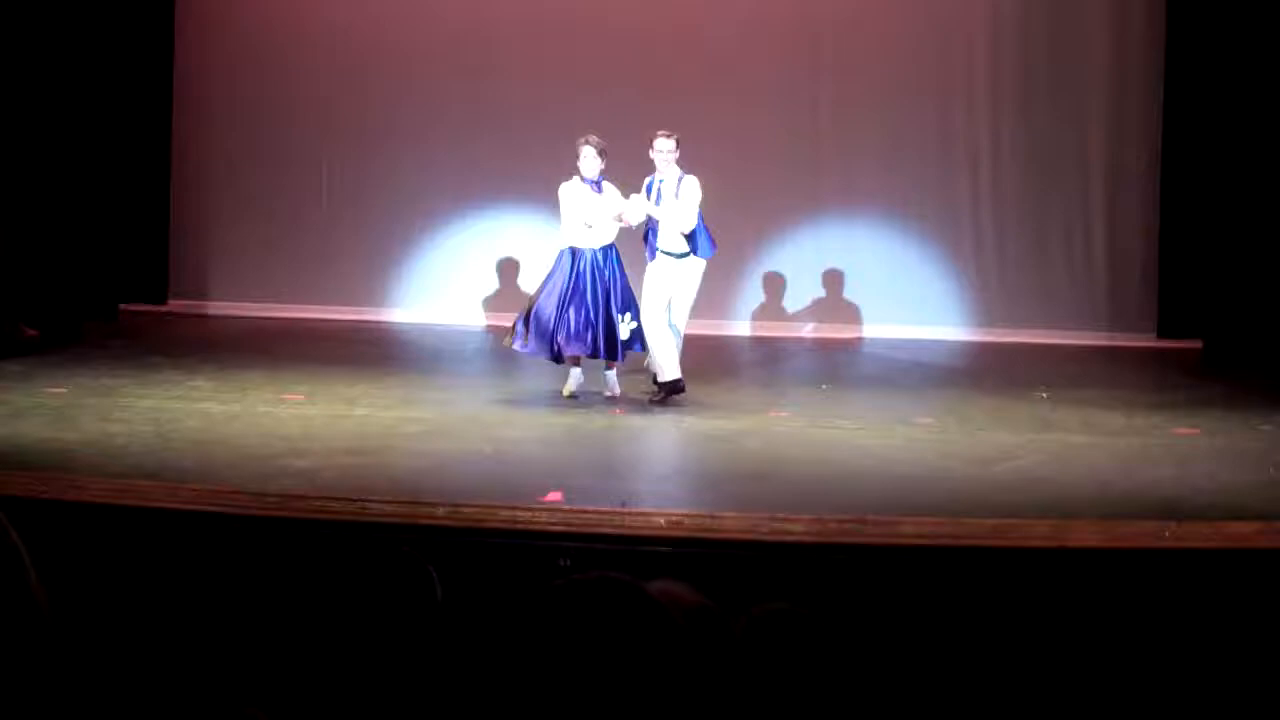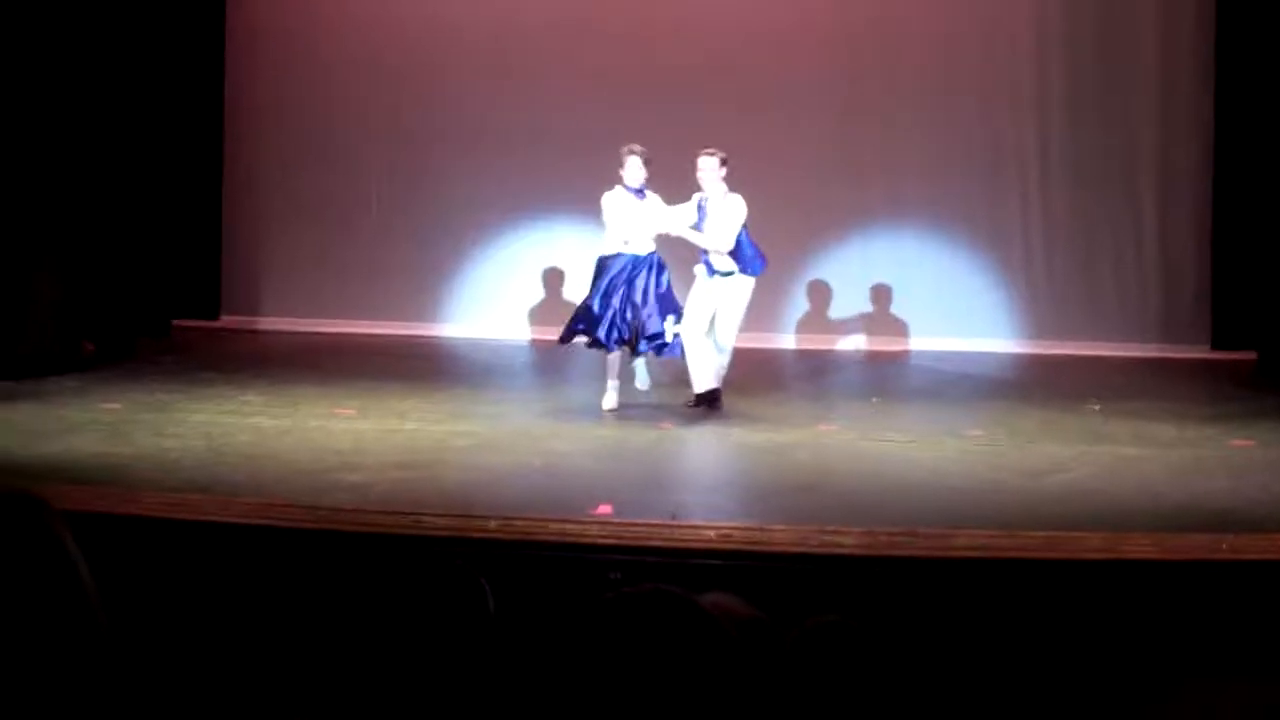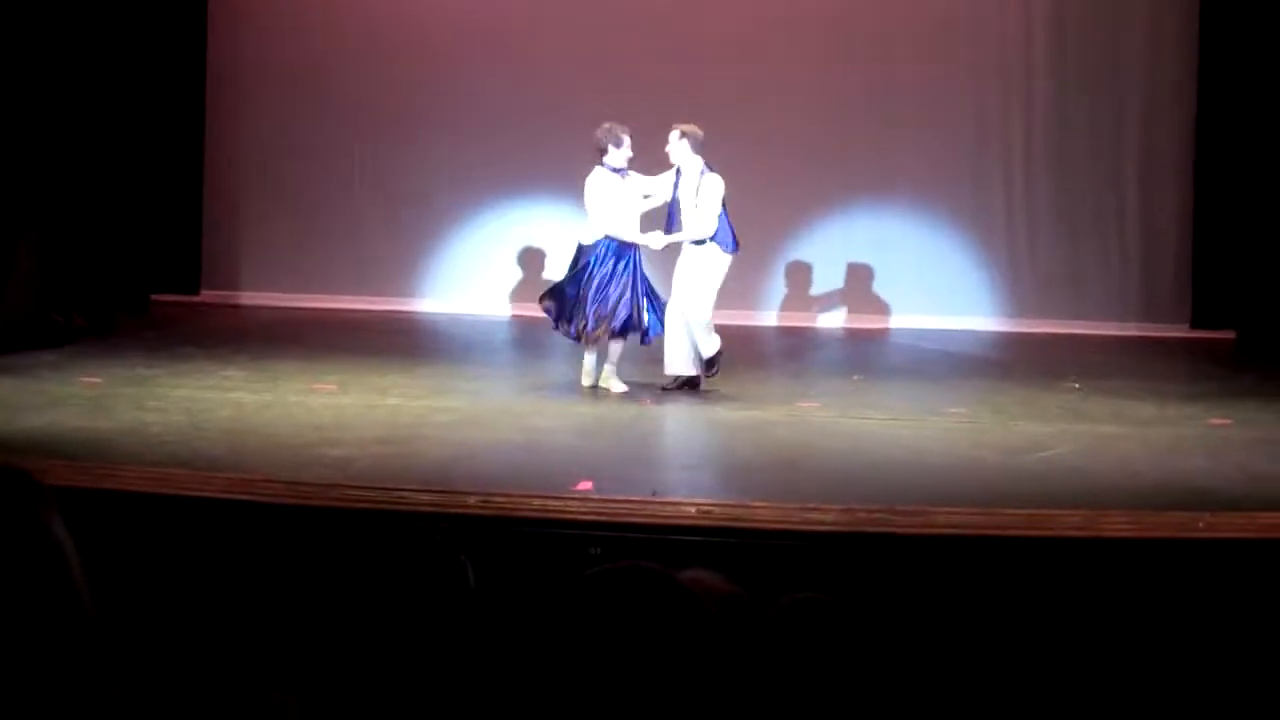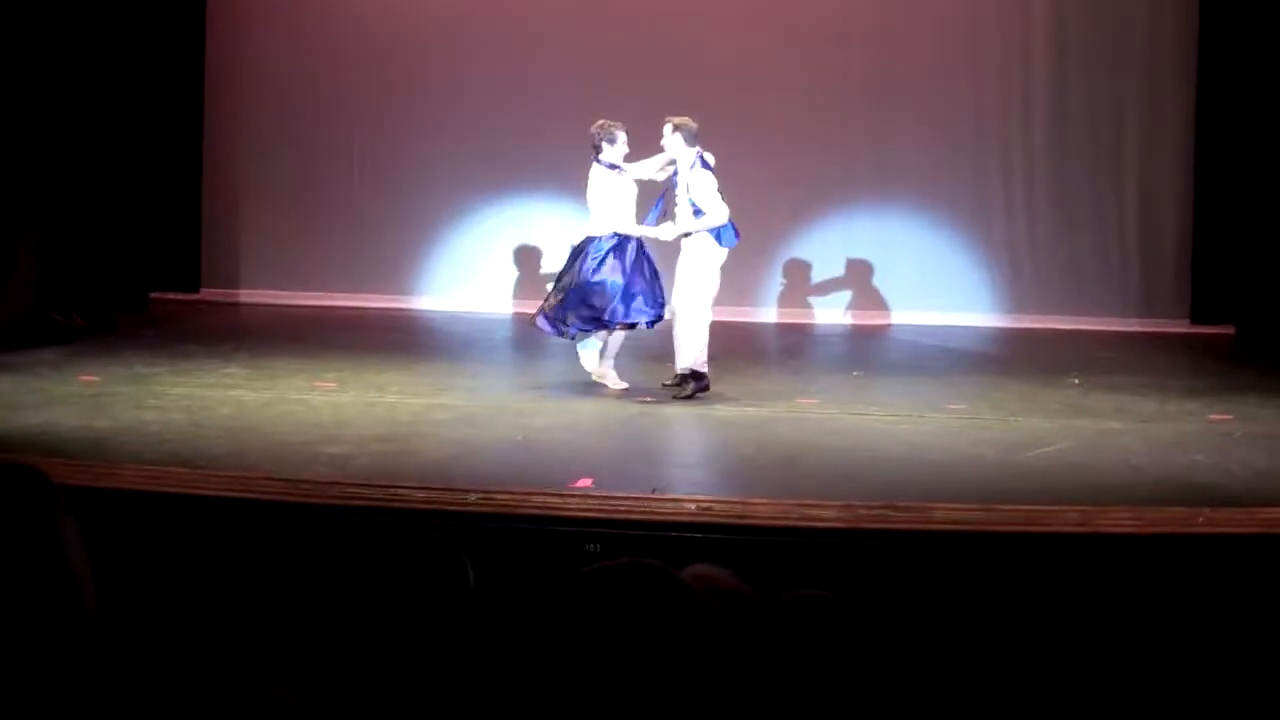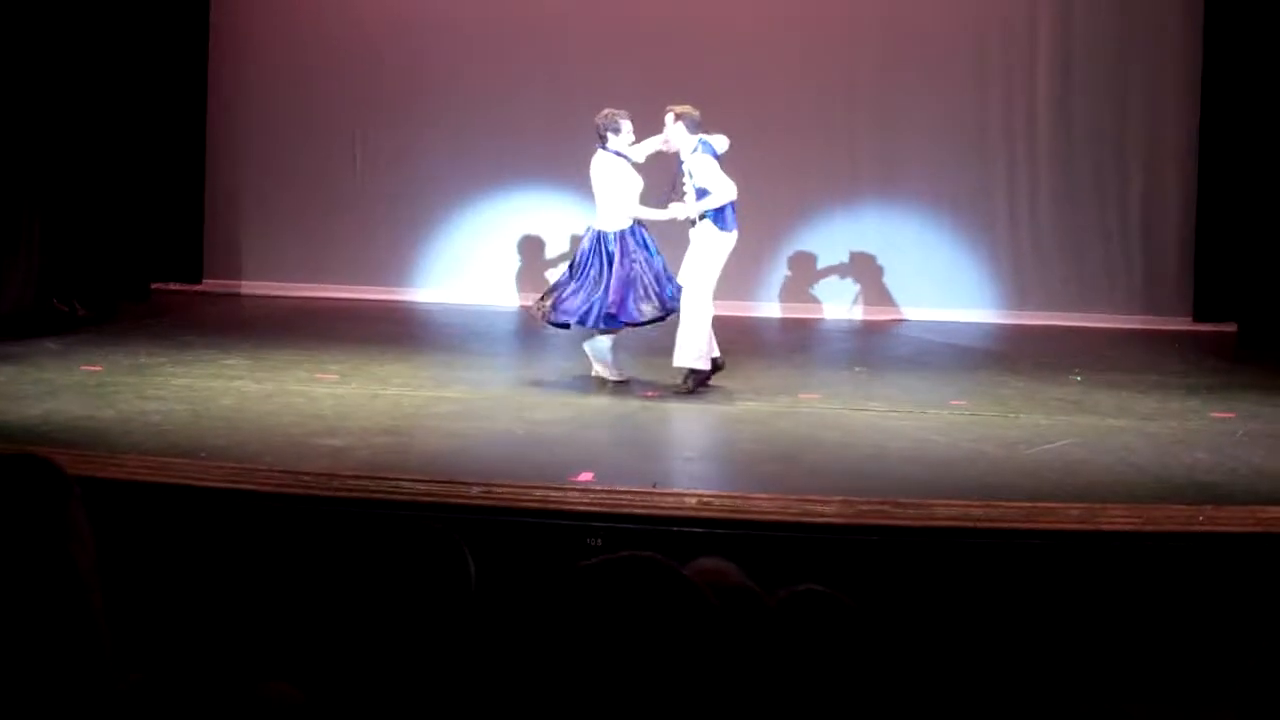
dt=0.2s
person 1, frame 1
left shoulder: (689, 183)
right shoulder: (649, 184)
left elbow: (688, 224)
right elbow: (633, 219)
left wrist: (652, 210)
right wrist: (631, 209)
left hip: (687, 260)
right hip: (659, 259)
left knee: (676, 320)
right knee: (652, 316)
left ankle: (667, 376)
right ankle: (670, 377)
person 1, frame 2
left shoulder: (734, 203)
right shoulder: (698, 201)
left elbow: (723, 244)
right elbow: (676, 220)
left wrist: (685, 232)
left hip: (736, 277)
right hip: (709, 274)
left knee: (723, 337)
right knee: (691, 327)
left ankle: (713, 386)
right ankle: (707, 388)
person 1, frame 3
left shoulder: (711, 181)
right shoulder: (681, 173)
left elbow: (706, 228)
left wrist: (667, 239)
left hip: (713, 250)
right hip: (691, 249)
left knee: (695, 307)
right knee: (677, 308)
left ankle: (711, 349)
right ankle: (686, 372)
person 1, frame 4
left shoulder: (698, 176)
right shoulder: (691, 161)
left elbow: (721, 214)
left wrist: (681, 228)
left hip: (707, 245)
right hip: (695, 244)
left knee: (692, 305)
right knee: (682, 305)
left ankle: (697, 374)
right ankle: (687, 368)
person 1, frame 5
left shoulder: (699, 159)
right shoulder: (699, 147)
left elbow: (729, 191)
left wrist: (690, 208)
left hip: (712, 232)
right hip: (707, 233)
left knee: (693, 297)
right knee: (696, 297)
left ankle: (696, 366)
right ankle: (709, 358)
person 2, frame 1
left shoulder: (611, 191)
right shoulder: (568, 189)
right elbow: (588, 216)
right wrist: (615, 210)
left hip: (604, 260)
right hip: (575, 261)
left knee: (607, 317)
right knee: (567, 317)
left ankle: (610, 376)
right ankle: (575, 374)
person 2, frame 2
left shoulder: (653, 200)
right shoulder: (612, 198)
left elbow: (667, 224)
right elbow: (625, 233)
right wrist: (653, 227)
left hip: (647, 266)
right hip: (618, 265)
left knee: (651, 323)
right knee: (615, 326)
left ankle: (640, 359)
right ankle: (612, 387)
person 2, frame 3
left shoulder: (624, 178)
right shoulder: (597, 181)
left elbow: (633, 208)
right elbow: (608, 224)
right wrist: (643, 239)
left hip: (624, 252)
right hip: (603, 251)
left knee: (623, 311)
right knee: (599, 311)
left ankle: (609, 373)
right ankle: (589, 360)
person 2, frame 4
left shoulder: (617, 170)
right shoulder: (603, 178)
left elbow: (648, 168)
right elbow: (616, 222)
right wrist: (656, 232)
left hip: (620, 247)
right hip: (609, 247)
left knee: (624, 308)
right knee: (625, 307)
left ankle: (606, 366)
right ankle: (598, 354)
person 2, frame 5
left shoulder: (610, 159)
right shoulder: (610, 166)
left elbow: (647, 146)
right elbow: (627, 208)
right wrist: (666, 213)
left hip: (616, 235)
right hip: (615, 237)
left knee: (620, 298)
right knee: (632, 297)
left ankle: (604, 358)
right ankle: (599, 344)
